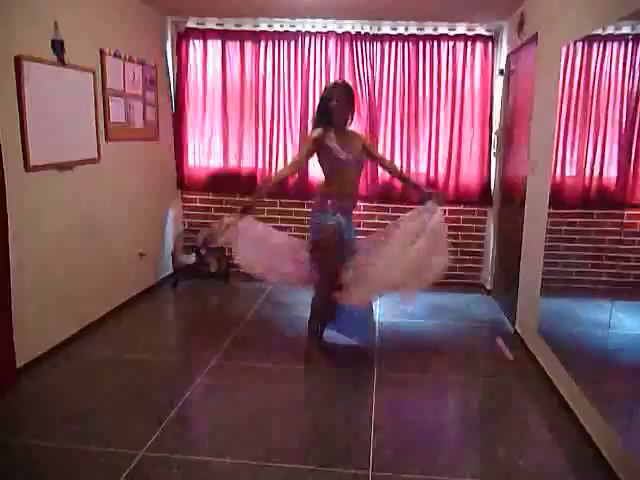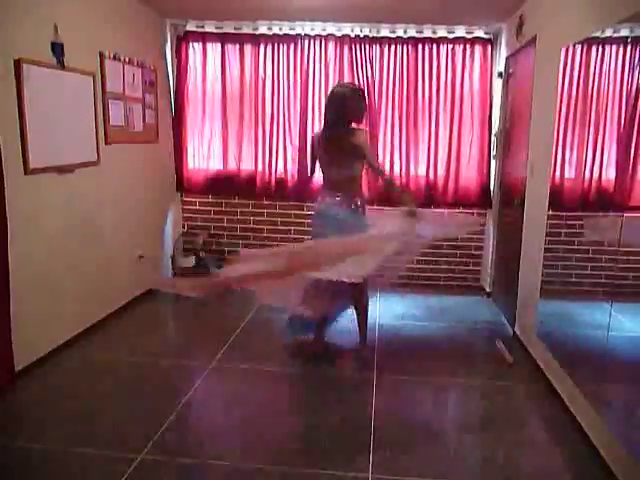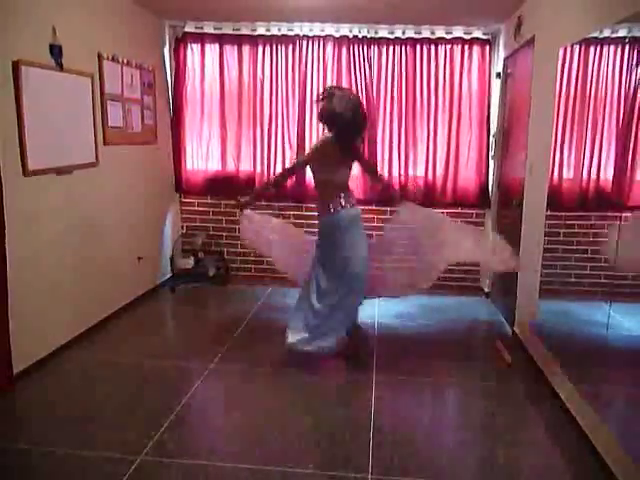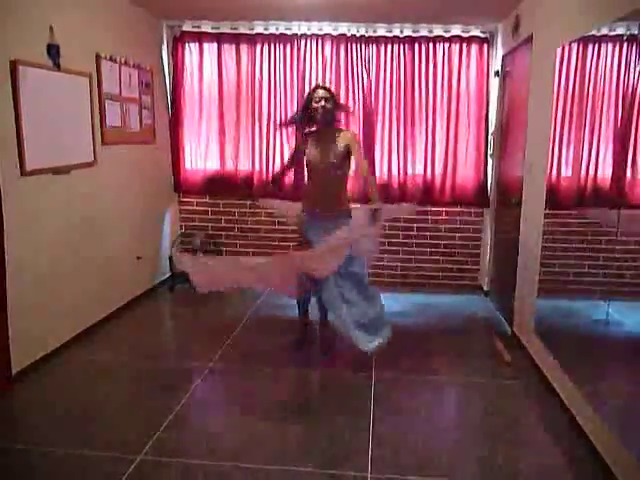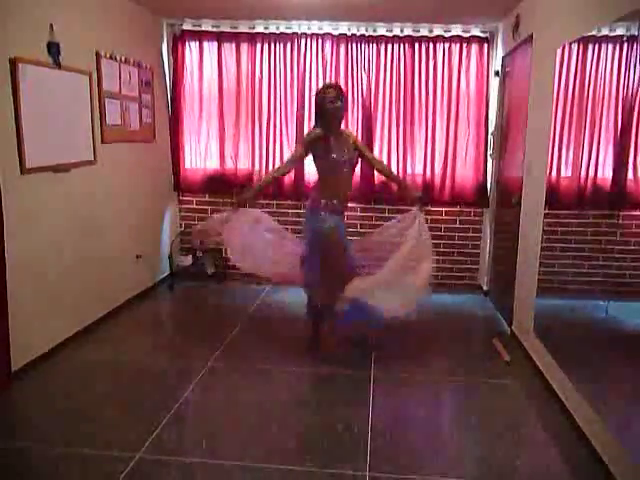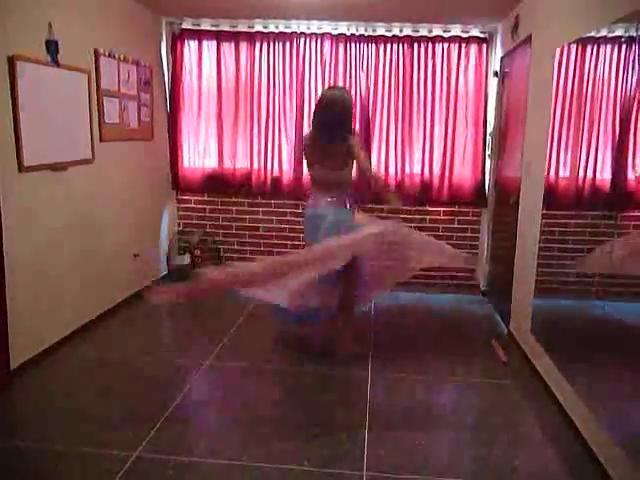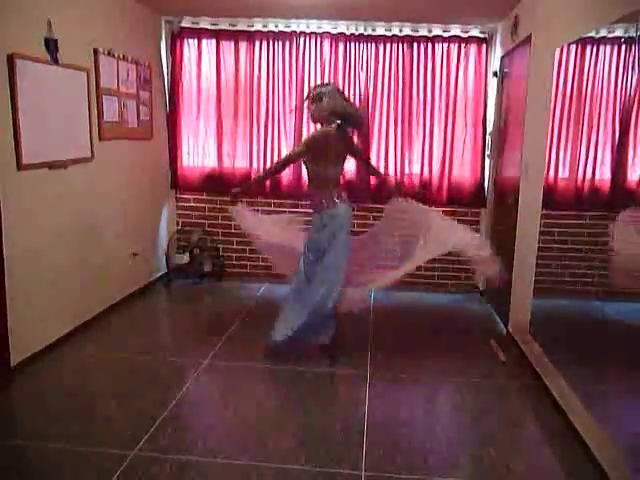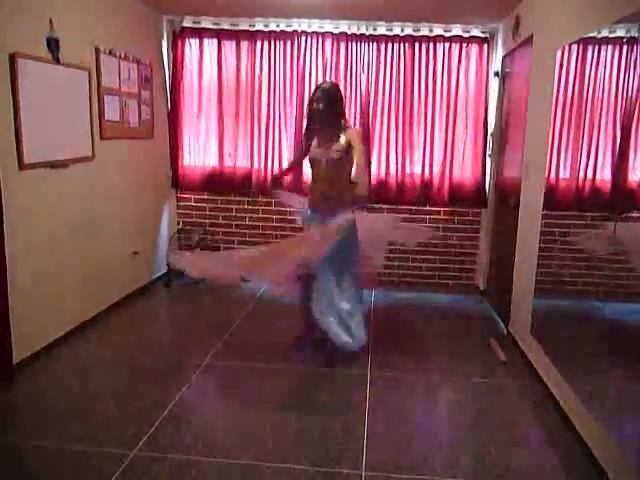
dt=0.3s
person 1, frame 1
left shoulder: (357, 138)
right shoulder: (319, 136)
left elbow: (387, 165)
right elbow: (290, 168)
left wrist: (420, 188)
right wrist: (257, 195)
left hip: (344, 216)
right hip: (327, 214)
left knee: (339, 280)
right knee: (329, 282)
left ankle: (318, 334)
right ankle: (313, 342)
person 1, frame 2
left shoulder: (319, 138)
right shoulder: (357, 136)
left elbow: (308, 170)
right elbow: (379, 170)
right wrist: (406, 200)
left hip: (324, 208)
right hip: (349, 211)
left knee: (327, 279)
right knee: (357, 280)
left ankle: (317, 336)
right ankle: (363, 342)
person 1, frame 3
left shoulder: (327, 142)
right shoulder: (349, 141)
left elbow: (290, 172)
right elbow: (373, 171)
left wrist: (252, 197)
right wrist: (394, 192)
left hip: (336, 215)
right hip: (347, 209)
left knee: (330, 278)
right knee: (329, 275)
right ankle: (349, 327)
person 1, frame 4
left shoulder: (347, 137)
right shoulder: (305, 139)
left elbow: (363, 168)
right elbow: (290, 165)
left wrist: (375, 201)
right wrist: (273, 182)
left hip: (338, 218)
right hip: (310, 216)
left knee: (336, 277)
right knee: (305, 276)
left ankle: (324, 329)
right ankle: (304, 329)
person 1, frame 5
left shoulder: (349, 138)
right shoulder: (317, 134)
left elbow: (376, 163)
right elbow: (288, 165)
left wrist: (406, 187)
right wrist: (253, 190)
left hip: (335, 212)
right hip: (322, 210)
left knee: (323, 274)
right knee: (340, 273)
left ankle: (315, 333)
right ankle: (320, 334)
person 1, frame 6
left shoulder: (309, 140)
right shoulder: (350, 139)
right elbow: (368, 173)
right wrist: (391, 198)
left hip: (315, 207)
right hip: (340, 210)
left knee: (320, 275)
right knee: (349, 277)
left ankle: (326, 332)
right ankle: (343, 340)
person 1, frame 7
left shoulder: (322, 135)
right shoulder: (342, 133)
left elbow: (284, 163)
right elbow: (366, 162)
left wrist: (247, 186)
right wrist: (386, 183)
left hip: (328, 208)
right hip: (338, 205)
left knee: (318, 276)
right knee: (328, 278)
right ankle: (325, 338)
person 1, frame 8
left shoulder: (351, 134)
right shoulder: (312, 134)
left elbow: (360, 161)
right elbow: (298, 159)
left wrist: (361, 187)
right wrist: (279, 175)
left hip: (340, 214)
right hip: (314, 211)
left knee: (337, 276)
right knee: (306, 273)
left ankle: (340, 340)
right ankle: (310, 327)
